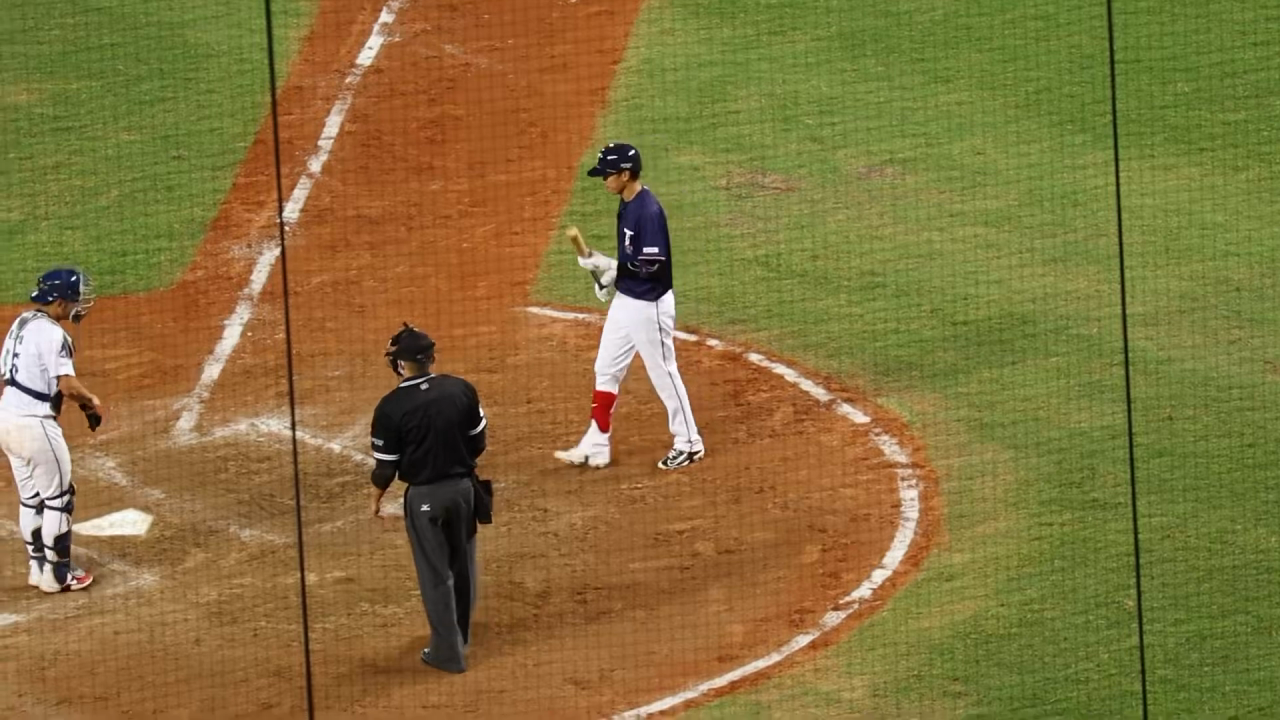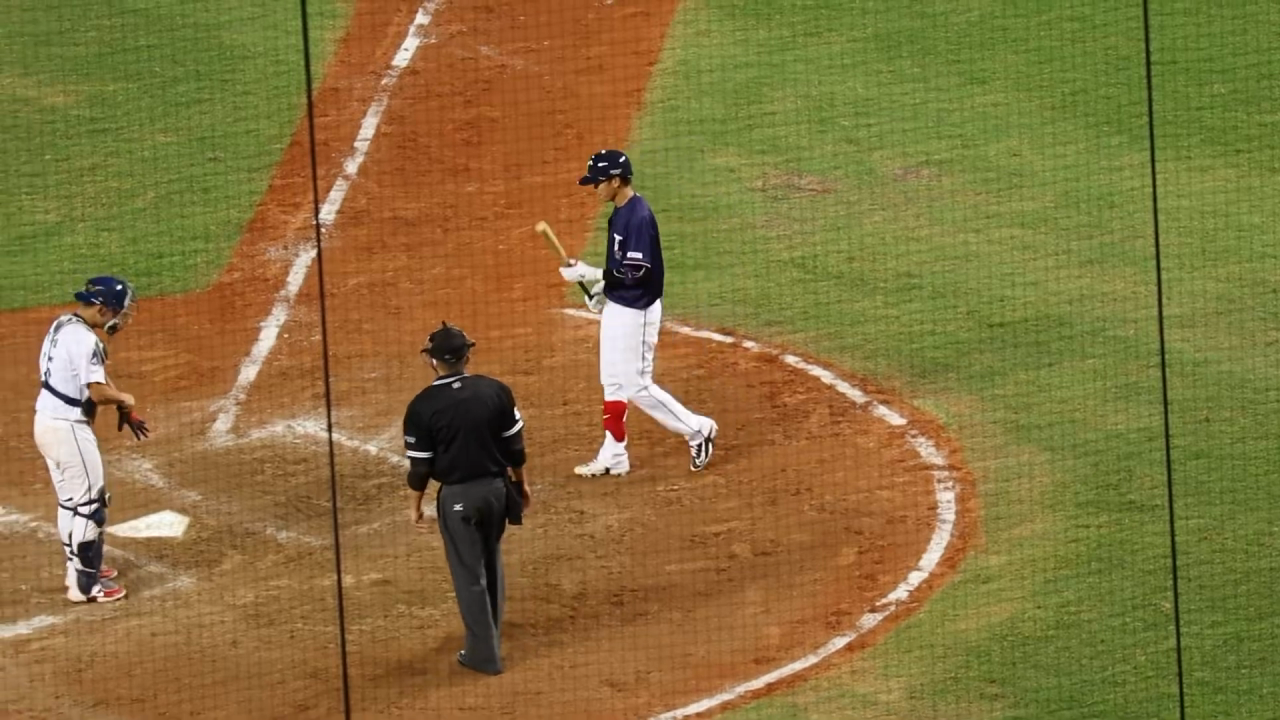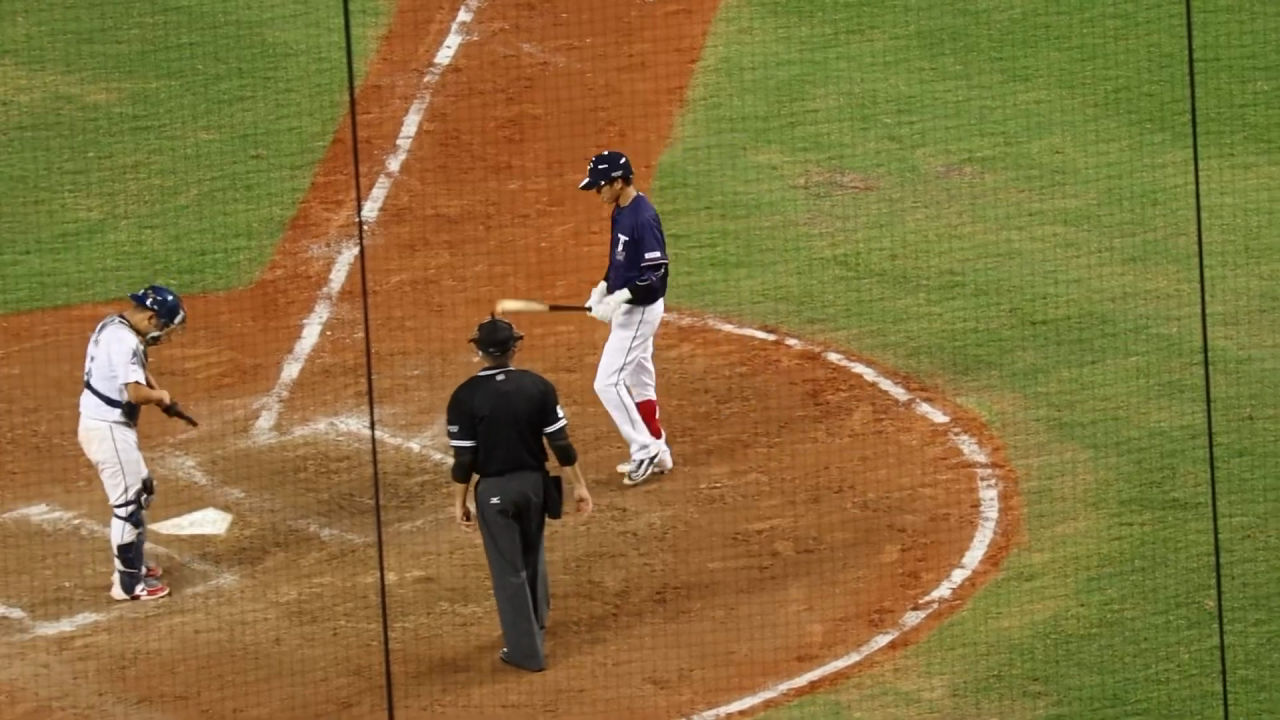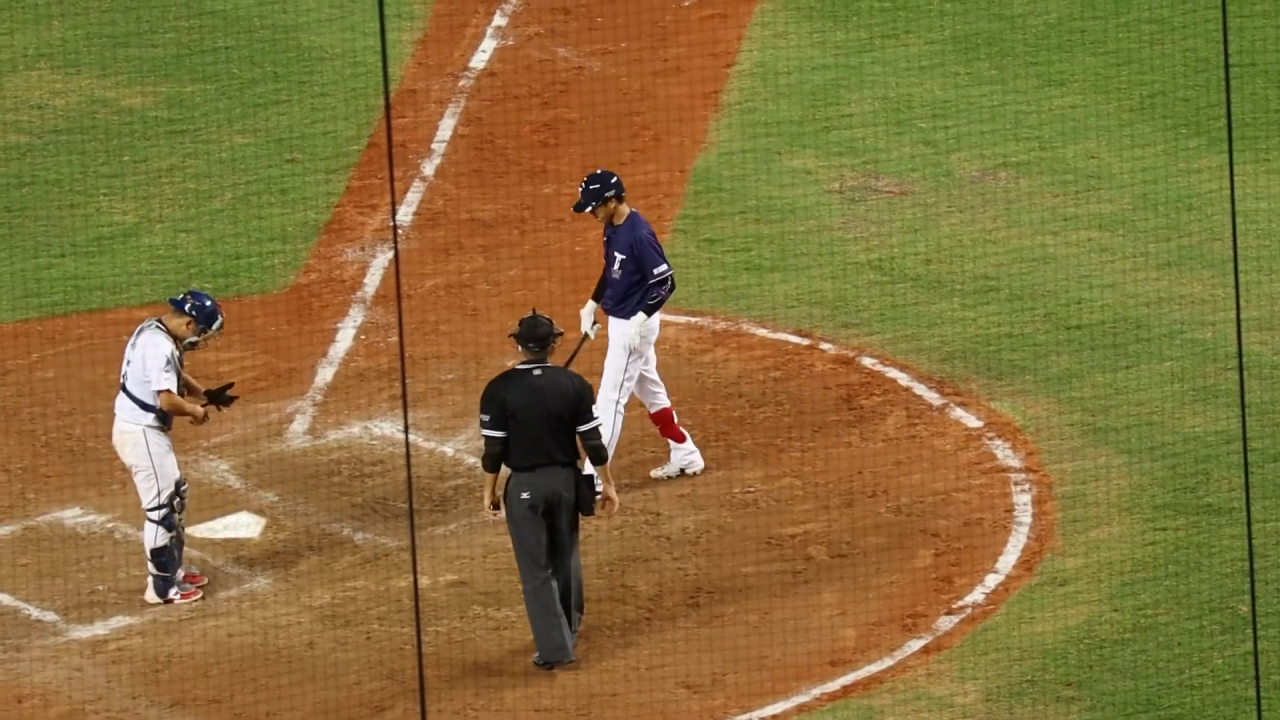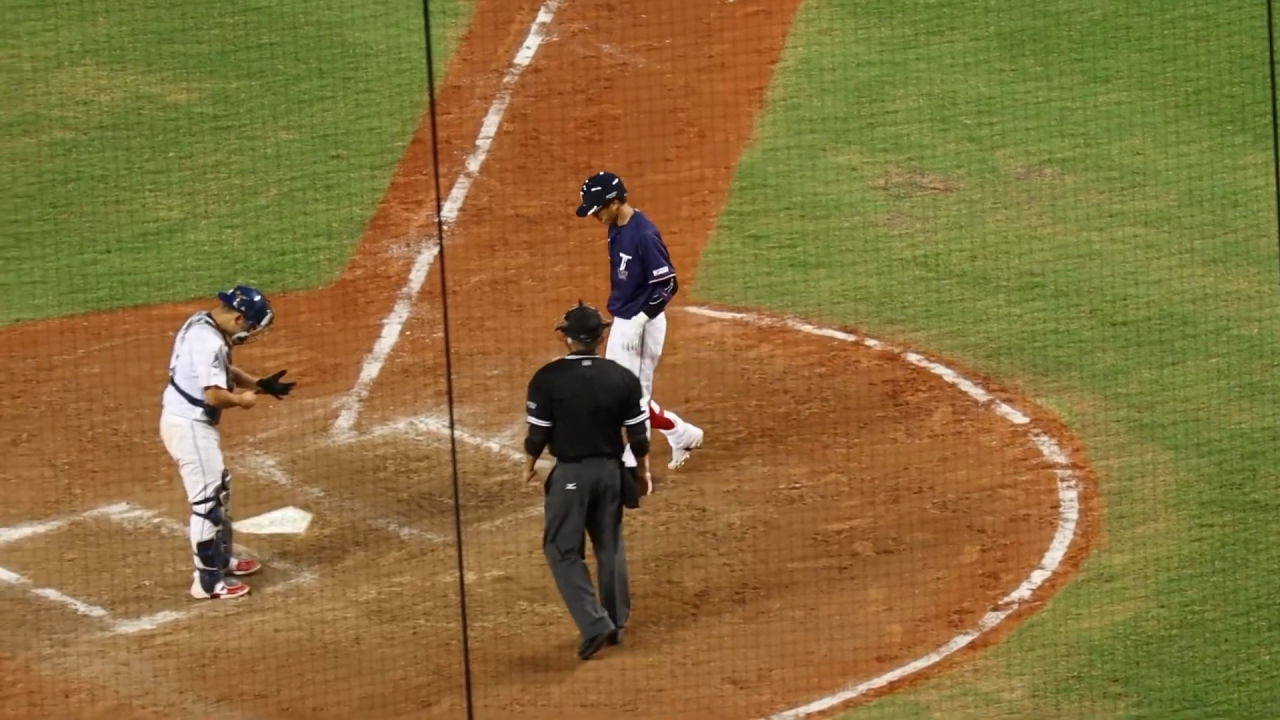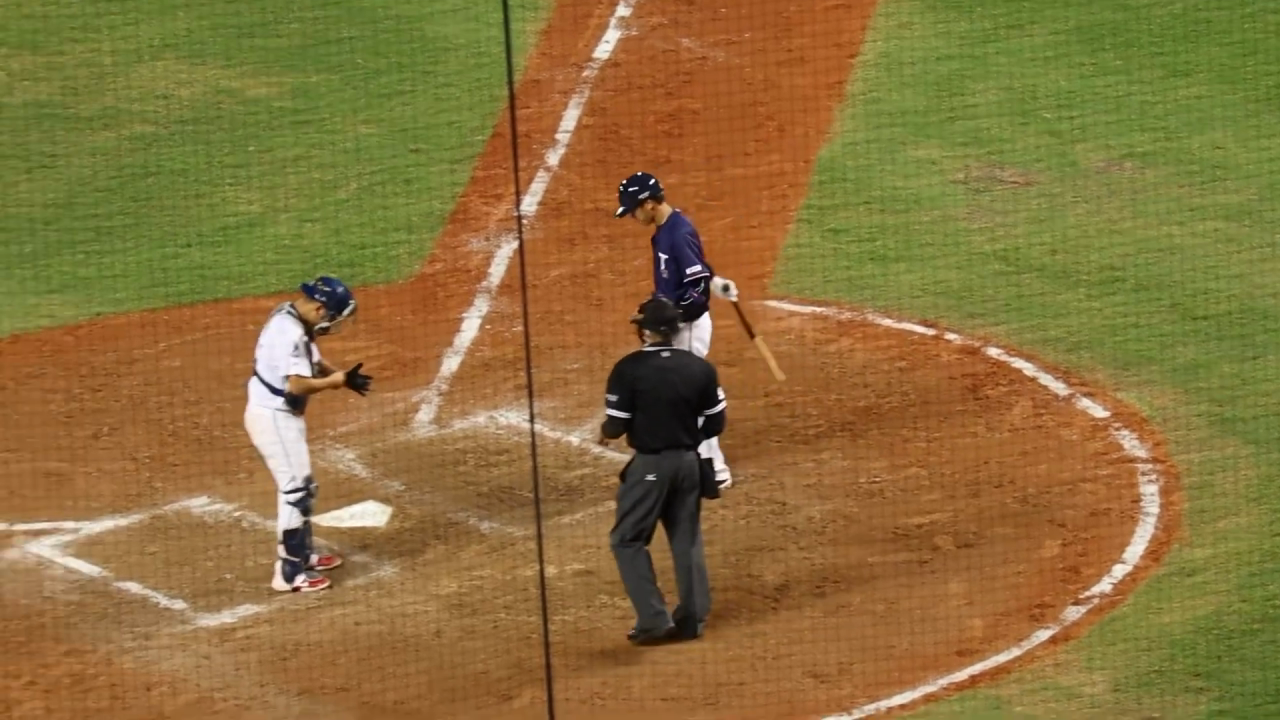
dt=0.2s
person 1, frame 1
left shoulder: (391, 406)
right shoulder: (462, 390)
left elbow: (386, 467)
right elbow: (478, 444)
left wrist: (375, 498)
left hip: (425, 497)
right hip: (465, 488)
left knee: (435, 575)
right knee: (462, 563)
left ankle: (448, 652)
right ankle: (460, 633)
person 1, frame 2
left shoulder: (423, 405)
right shoulder: (496, 390)
left elbow: (420, 467)
right elbow: (515, 447)
left wrist: (415, 505)
right wrist: (520, 483)
left hip: (458, 497)
right hip: (497, 488)
left knee: (470, 575)
right knee: (490, 562)
left ankle: (484, 654)
right ankle: (489, 629)
person 1, frame 3
left shoulder: (466, 396)
right shoulder: (538, 386)
left elbow: (464, 458)
right elbow: (560, 442)
left wrist: (460, 502)
right wrist: (578, 485)
left hip: (495, 489)
right hip: (534, 482)
left knee: (509, 570)
right knee: (532, 559)
left ankle: (526, 650)
right ankle: (533, 626)
person 1, frame 4
left shoulder: (500, 388)
right shoulder: (574, 384)
left elbow: (494, 449)
right elbow: (593, 441)
left wrist: (489, 491)
right wrist: (607, 484)
left hip: (525, 485)
right hip: (565, 479)
left knee: (535, 568)
right knee: (566, 559)
left ankle: (555, 646)
right ankle: (567, 631)
person 1, frame 5
left shoulder: (548, 377)
right shoulder: (623, 377)
left elbow: (537, 435)
right elbow: (638, 434)
left wrist: (529, 466)
left hip: (570, 474)
right hip: (609, 471)
left knee: (563, 553)
right knee: (610, 550)
left ankle: (594, 622)
right ankle: (614, 624)
person 1, frame 6
left shoulder: (629, 368)
right shoulder: (700, 367)
left elbow: (616, 425)
right elbow: (715, 424)
left wrist: (603, 434)
left hip: (649, 466)
right hip: (688, 463)
left knee: (627, 539)
right knee: (688, 542)
left ankle: (655, 617)
right ankle: (691, 619)
person 2, frame 1
left shoulder: (649, 210)
right shoulder: (626, 203)
left elbow: (653, 265)
left wrist: (609, 265)
right wrist: (607, 274)
left hip: (648, 305)
right hip: (625, 300)
left knee: (663, 375)
right knee: (606, 371)
left ankle: (689, 443)
right ankle: (595, 446)
person 2, frame 2
left shoulder: (639, 216)
right shoulder: (620, 211)
left elbow: (637, 272)
left wrist: (590, 274)
right wrist: (601, 286)
left hip: (637, 313)
right hip: (617, 308)
left knee: (637, 387)
right knee: (613, 383)
left ankle: (697, 429)
right ankle: (614, 456)
person 2, frame 3
left shoulder: (643, 216)
right shoulder: (621, 210)
left elbow: (657, 271)
left wrist: (619, 297)
right wrist: (604, 288)
left hip: (639, 310)
right hip: (624, 309)
left knee: (608, 383)
right knee: (640, 382)
left ankle: (646, 447)
right ankle: (655, 451)
person 2, frame 4
left shoulder: (639, 233)
right shoulder: (612, 227)
left elbow: (665, 283)
left wrist: (639, 321)
right wrist: (592, 305)
left hip: (634, 325)
right hip: (620, 322)
left knee: (610, 400)
right knee: (650, 392)
right ankle: (686, 457)
person 2, frame 5
left shoulder: (644, 234)
right shoulder: (616, 228)
left elbow: (668, 284)
left wrist: (640, 321)
left hip: (641, 326)
right hip: (624, 322)
right ankle: (684, 434)
person 2, frame 6
left shoulder: (679, 233)
right shoulder: (664, 227)
left elbow: (699, 286)
right wrist: (717, 281)
left hip: (686, 326)
left ankle: (715, 471)
person 3, frame 1
right shoulder: (52, 333)
right elbow: (68, 386)
left wrist: (83, 402)
right wrist: (91, 401)
right hip: (35, 424)
left knee: (30, 497)
right knee: (58, 497)
left ankle: (40, 565)
right ankle: (57, 573)
person 3, frame 2
left shoulder: (62, 325)
right shoulder: (85, 339)
right elbow: (98, 392)
left wrist: (124, 410)
right wrist: (126, 399)
left hip: (47, 422)
right hip: (67, 428)
left knee: (70, 500)
right knee: (90, 502)
left ankle: (78, 568)
right ankle: (85, 583)
person 3, frame 3
left shoulder: (112, 325)
right shoulder: (125, 340)
left elbow: (138, 376)
right elbow: (137, 393)
left wrist: (165, 402)
right wrist: (162, 396)
left hip: (100, 424)
right hip: (109, 428)
left knee: (140, 491)
right knee: (129, 503)
left ankle: (130, 564)
right ankle: (128, 581)
person 3, frame 4
left shoulder: (153, 330)
right shoulder: (161, 345)
left elbow: (175, 376)
right elbow: (168, 401)
left wrist: (206, 395)
right wrist: (195, 411)
left hip: (145, 428)
right hip: (142, 432)
left knee: (174, 495)
right knee: (161, 507)
left ankle: (173, 568)
right ankle: (161, 585)
person 3, frame 5
left shoulder: (201, 323)
right shoulder: (209, 341)
left elbow: (224, 369)
right elbow: (215, 395)
left wrist: (258, 384)
right wrist: (244, 399)
left hip: (192, 422)
right hip: (190, 426)
left knee: (219, 488)
right knee: (207, 502)
left ankle: (222, 559)
right ankle: (208, 580)
person 3, frame 6
left shoulder: (290, 317)
right shoulder: (290, 331)
left elbow: (312, 361)
right elbow: (298, 384)
left wrist: (342, 377)
right wrist: (332, 382)
left hip: (280, 414)
right hip: (274, 416)
left knee: (297, 486)
right knee: (297, 490)
left ankle: (301, 554)
right ankle: (289, 572)
